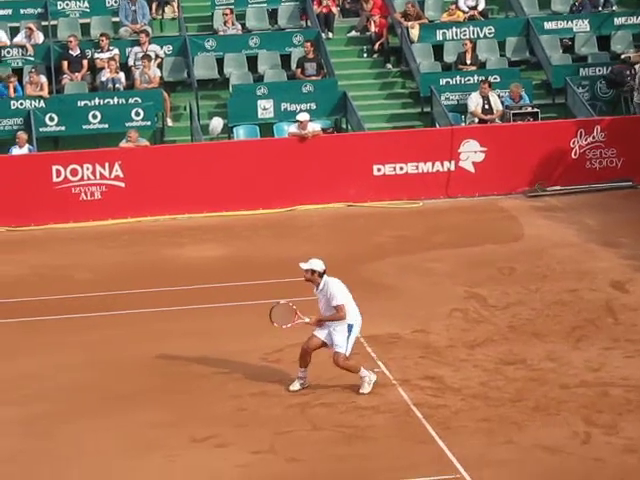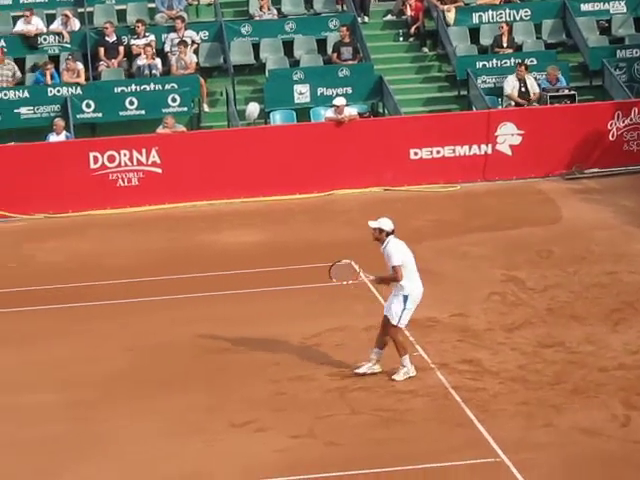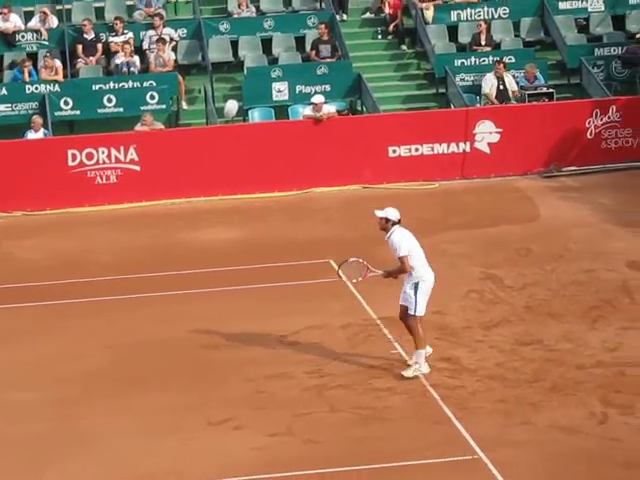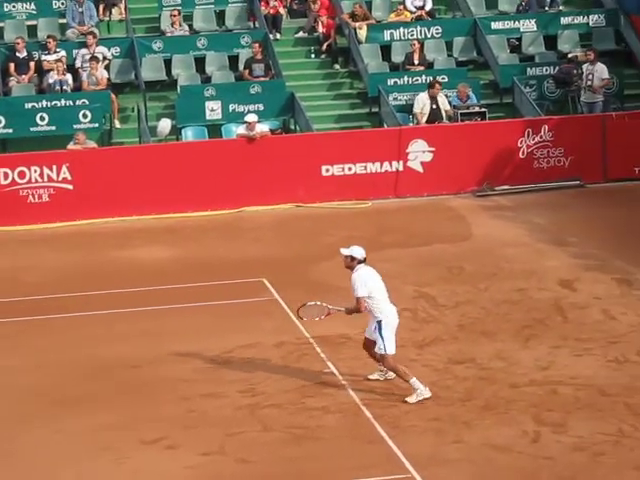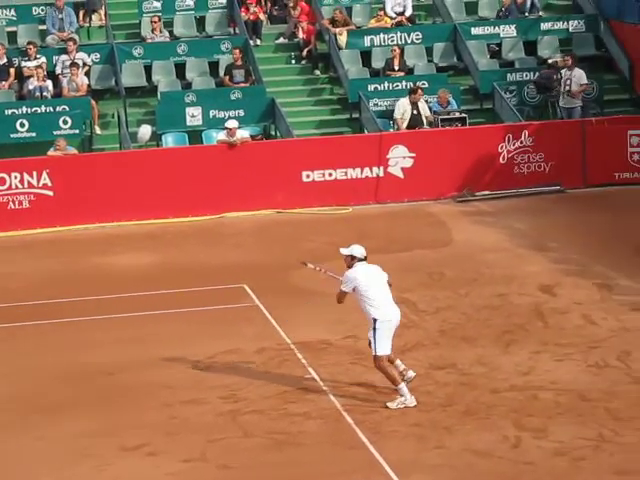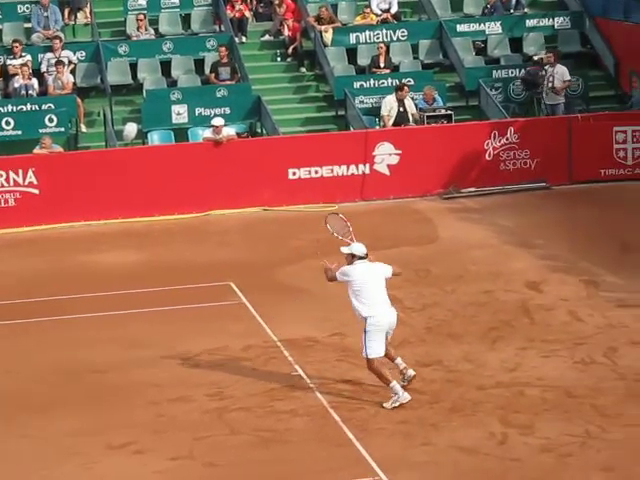
dt=0.2s
person 1, frame 1
left shoulder: (333, 287)
right shoulder: (318, 287)
left elbow: (342, 315)
left wrist: (319, 319)
right wrist: (318, 320)
left hip: (347, 325)
right hip: (330, 324)
left knee: (339, 360)
right knee: (306, 347)
left ankle: (367, 376)
right ankle: (301, 379)
person 1, frame 2
left shoulder: (393, 248)
right shoulder: (389, 245)
left elbow: (398, 277)
left wrist: (380, 279)
right wrist: (384, 278)
left hip: (408, 293)
right hip: (400, 291)
left knee: (394, 331)
right knee: (384, 328)
left ankle: (408, 367)
right ankle: (373, 363)
person 1, frame 3
left shoulder: (397, 238)
right shoulder: (397, 234)
left elbow: (405, 267)
left wrist: (388, 272)
right wrist: (391, 272)
left hip: (420, 280)
right hip: (413, 280)
left knee: (413, 322)
right knee: (404, 316)
left ankle: (420, 363)
right ankle: (424, 350)
person 1, frame 4
left shoulder: (357, 277)
right shoulder: (368, 270)
left elbow: (360, 308)
left wrist: (349, 310)
right wrist: (364, 303)
left hip: (384, 319)
right hip: (387, 315)
left knee: (388, 361)
right knee: (368, 345)
left ankle: (421, 389)
right ankle: (385, 371)
person 1, frame 5
left shoulder: (351, 275)
right shoulder: (375, 269)
left elbow: (340, 300)
right elbow: (389, 283)
left wrist: (342, 286)
left hip: (382, 319)
right hip: (393, 314)
left knee: (380, 361)
right knee: (374, 346)
left ankle: (407, 396)
right ankle: (405, 373)
person 1, frame 6
left shoulder: (349, 271)
right shoulder: (378, 266)
left elbow: (330, 278)
right elbow: (396, 271)
left wrist: (327, 269)
left hip: (375, 320)
right hip: (390, 316)
left knee: (373, 364)
right knee: (382, 345)
left ankle: (400, 394)
right ankle: (405, 371)
